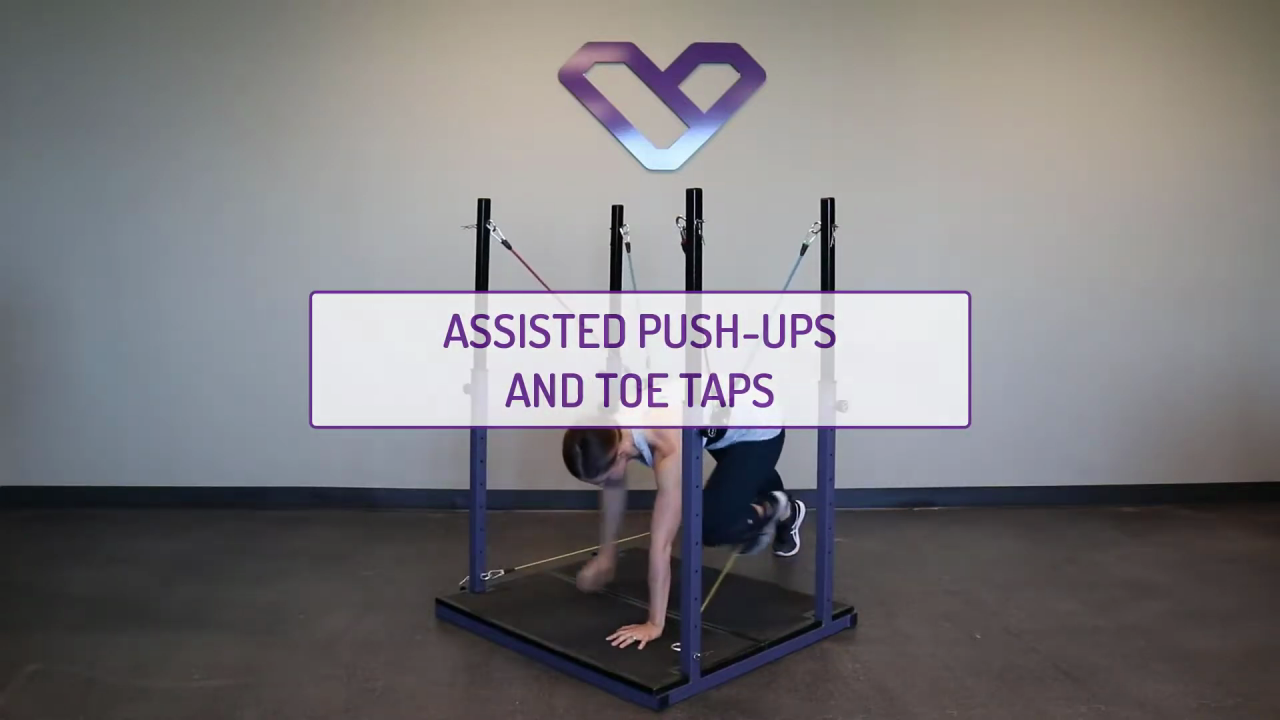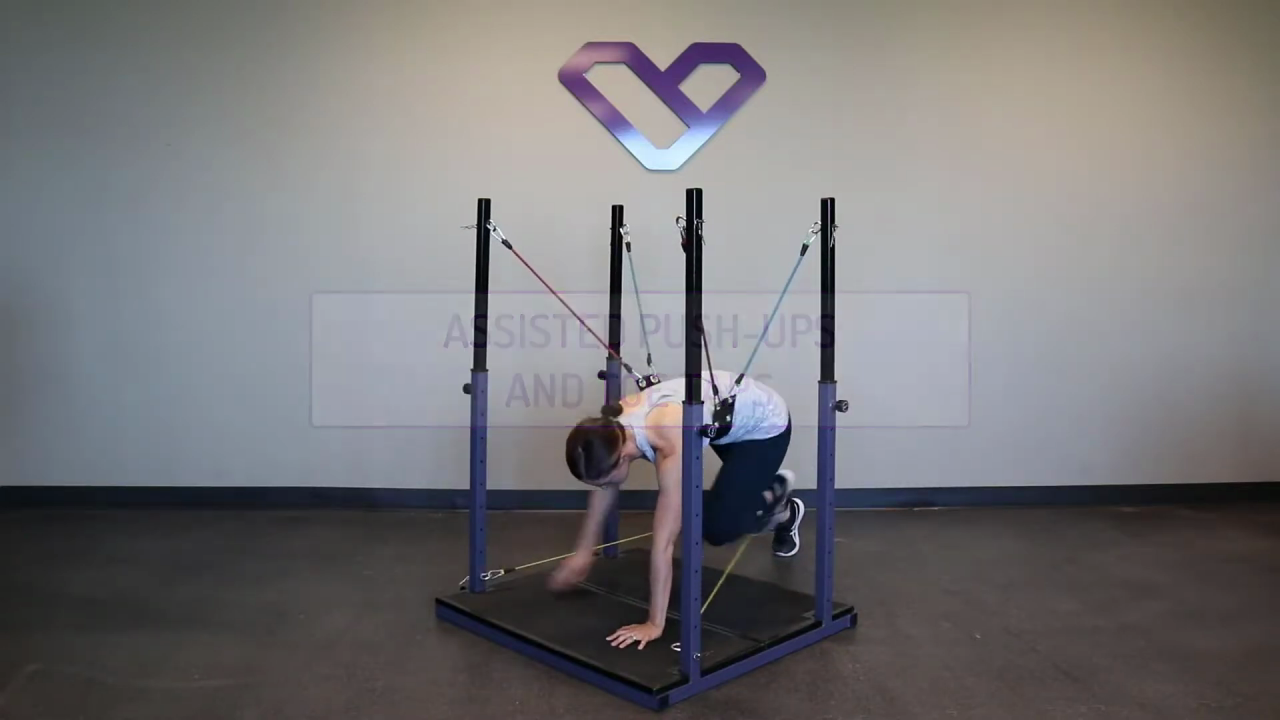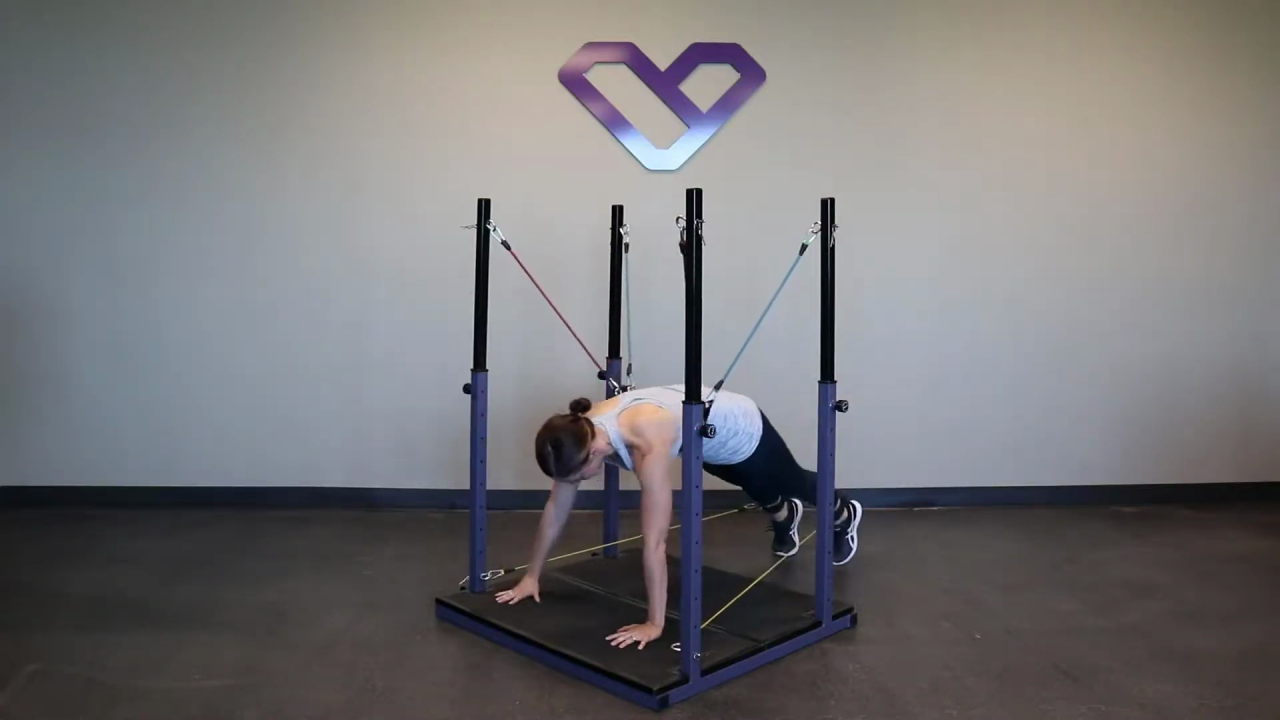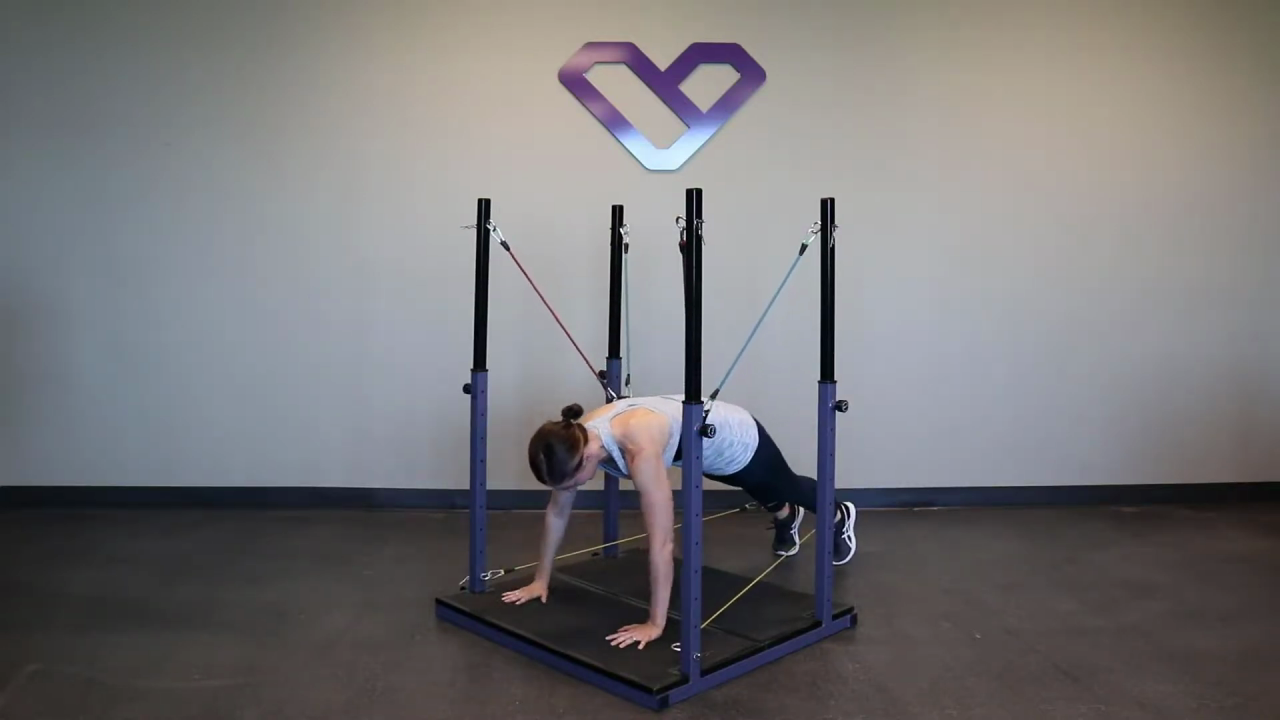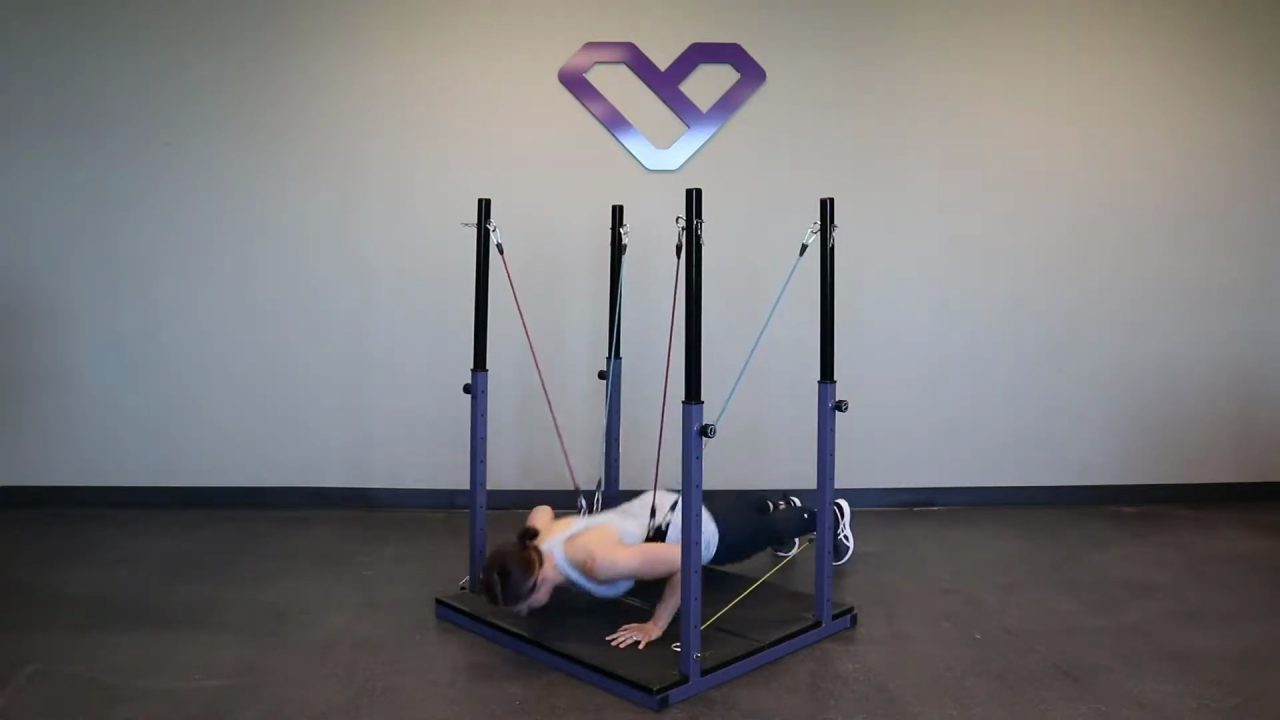
dt=0.5s
person 1, frame 1
left shoulder: (670, 447)
right shoulder: (609, 435)
left elbow: (661, 541)
right elbow: (613, 490)
left wrist: (655, 623)
right wrist: (606, 552)
left hip: (758, 428)
left knee: (710, 527)
right knee: (755, 479)
left ankle: (768, 512)
right ankle: (788, 510)
person 1, frame 2
left shoulder: (670, 444)
right shoulder: (613, 429)
left elbow: (664, 543)
right elbow: (604, 486)
left wrist: (655, 624)
right wrist: (586, 548)
left hip: (762, 420)
left knee: (717, 526)
right knee: (751, 477)
left ankle: (774, 495)
right ankle: (785, 512)
person 1, frame 3
left shoulder: (647, 444)
right shoulder: (581, 434)
left elbow: (654, 542)
right elbow: (555, 508)
left wrist: (655, 624)
right wrist: (531, 576)
left hip: (739, 429)
right hip: (703, 420)
left knee: (793, 482)
right knee: (753, 484)
left ankle: (844, 514)
right ankle: (785, 515)
person 1, frame 4
left shoulder: (638, 448)
right shoulder: (574, 441)
left elbow: (661, 543)
right elbow: (557, 511)
left wrist: (655, 624)
right wrist: (541, 579)
left hip: (733, 438)
left knee: (788, 486)
right knee: (761, 490)
left ankle: (839, 517)
right ankle: (787, 517)
person 1, frame 5
left shoulder: (595, 560)
right shoulder: (536, 546)
left elbow: (686, 563)
right elbow: (541, 509)
left wrist: (655, 626)
right wrist: (528, 599)
right hip: (651, 513)
left knee: (769, 531)
right knee: (738, 511)
left ankle: (833, 516)
right ankle: (780, 504)
